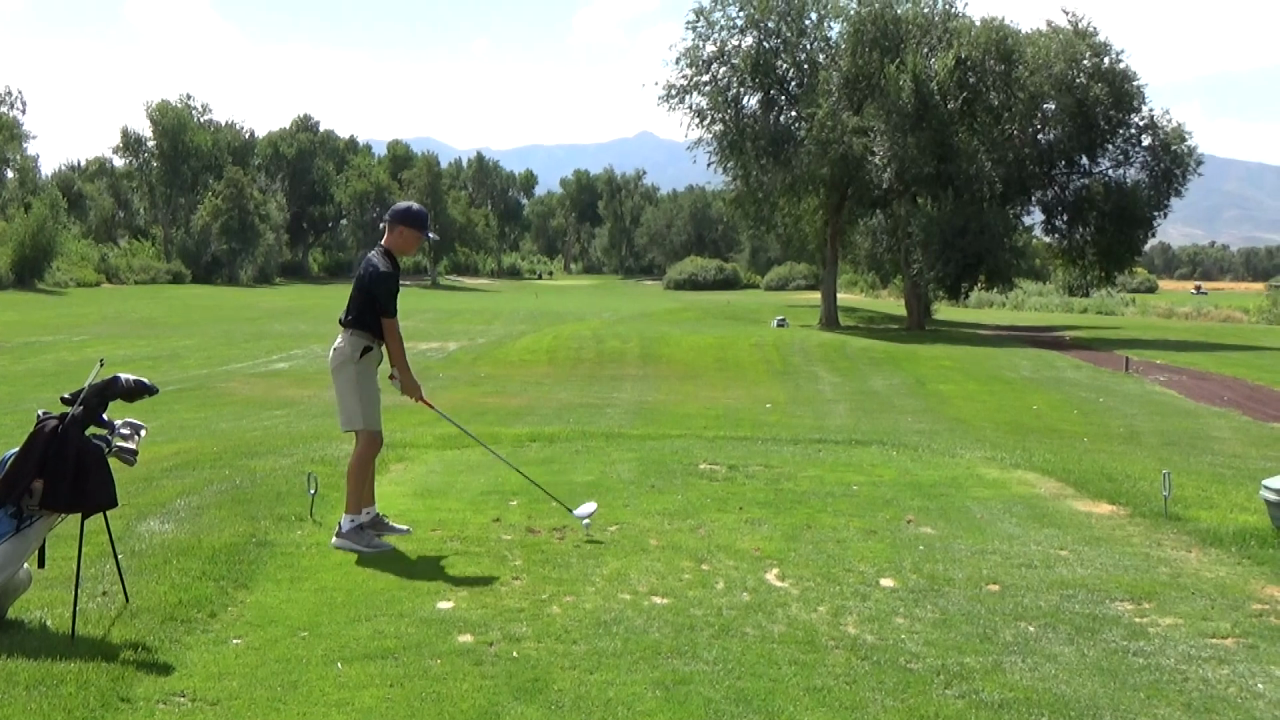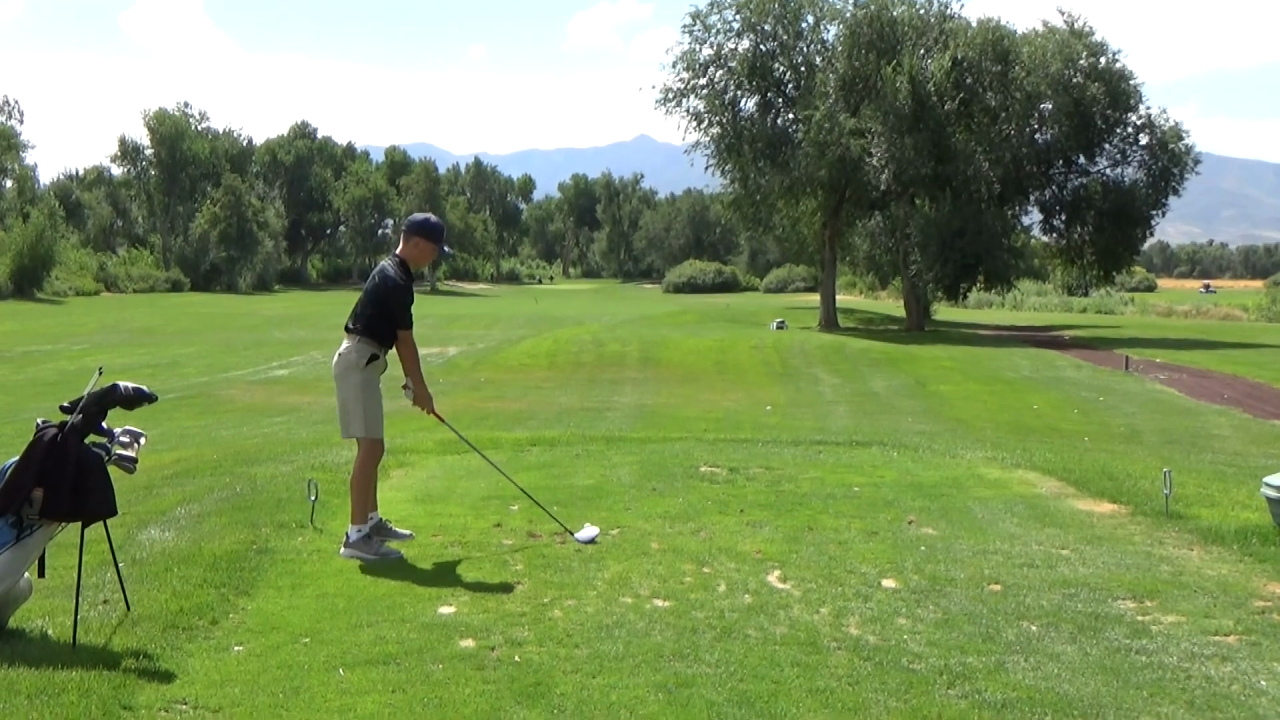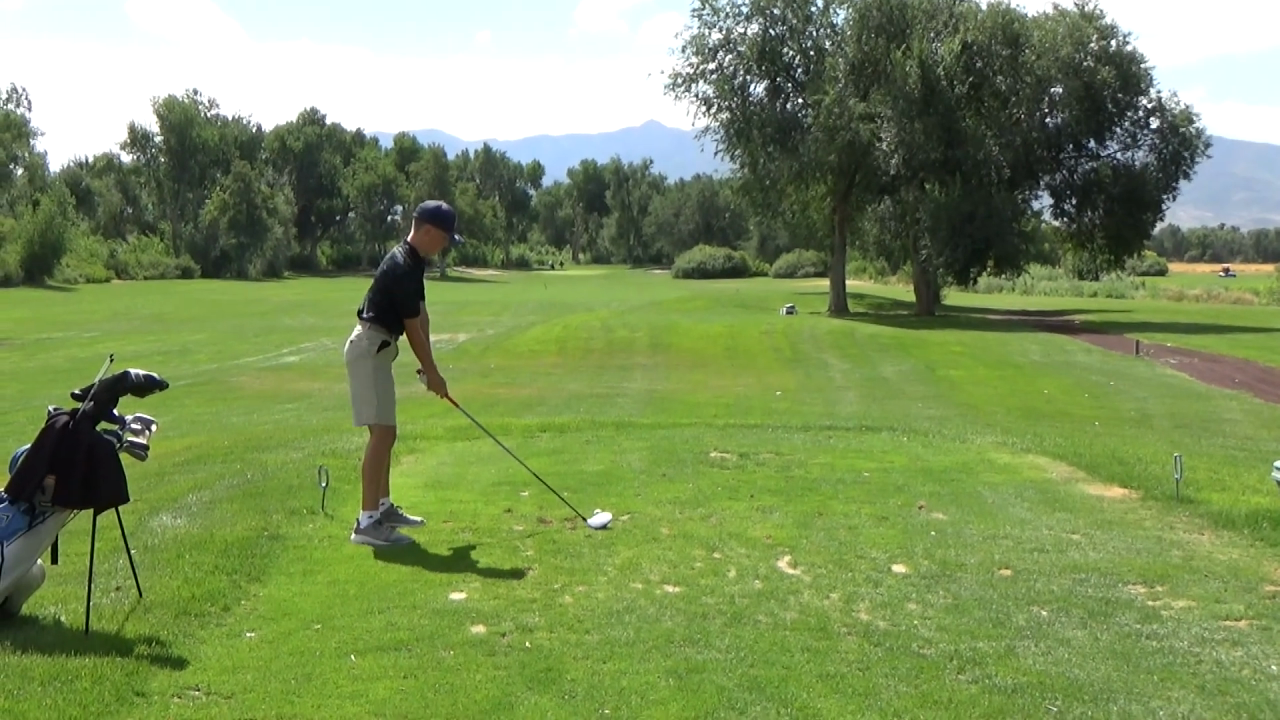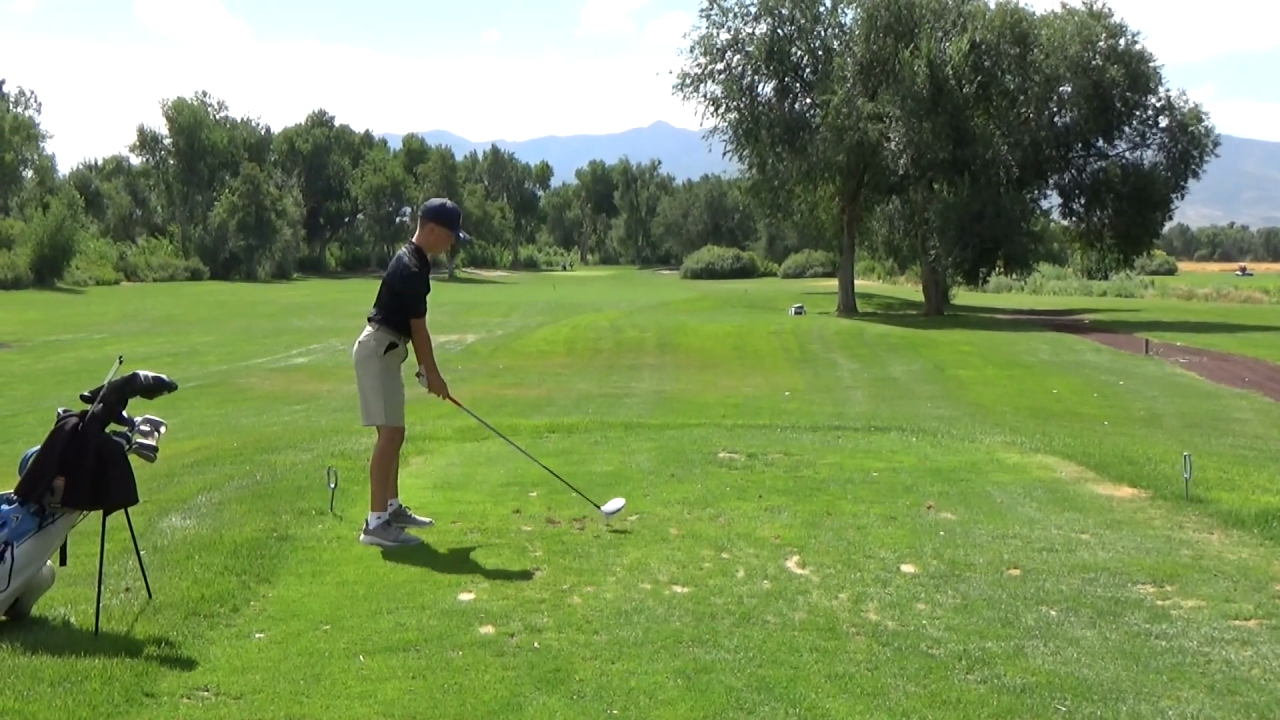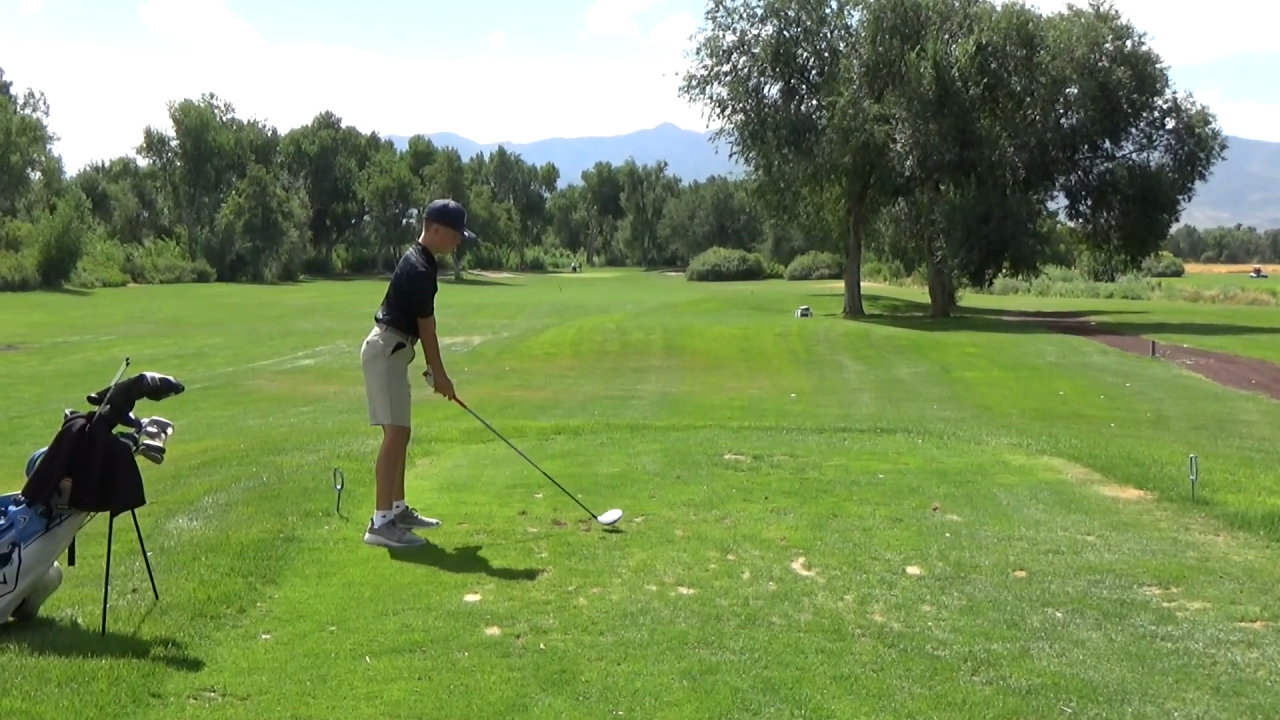
dt=1s
person 1, frame 1
left shoulder: (380, 263)
right shoulder: (381, 271)
left elbow: (384, 328)
right elbow: (390, 328)
left wrist: (397, 369)
right wrist: (407, 376)
left hip: (360, 355)
right hip: (355, 356)
left knee: (368, 438)
right knee: (370, 439)
left ankle: (367, 515)
right ankle: (348, 525)
person 1, frame 2
left shoulder: (392, 271)
right shoulder: (397, 281)
left elbow: (398, 336)
right elbow: (406, 340)
left wrist: (411, 380)
right wrist: (420, 387)
left hip: (363, 361)
right hip: (359, 362)
left knee: (371, 446)
right knee: (371, 447)
left ankle: (371, 521)
right ankle: (356, 536)
person 1, frame 3
left shoulder: (413, 261)
right shoulder: (402, 268)
left elbow: (421, 315)
right elbow: (412, 327)
left wrist: (429, 365)
right wrist: (431, 372)
left hip: (377, 348)
right hip: (370, 349)
left knee: (384, 432)
right knee: (382, 432)
left ankle: (382, 507)
right ankle: (366, 522)
person 1, frame 4
left shoulder: (412, 259)
right shoulder: (411, 269)
left elbow: (412, 325)
right elbow: (418, 327)
left wrist: (425, 367)
right wrist: (433, 373)
left hip: (385, 350)
right hip: (379, 351)
left knee: (394, 432)
right knee: (389, 434)
left ankle: (391, 508)
right ankle: (376, 523)
person 1, frame 5
left shoulder: (419, 261)
right shoulder: (419, 270)
left elbow: (426, 322)
right elbow: (425, 326)
left wrist: (433, 367)
right wrist: (439, 373)
left hip: (392, 351)
right hip: (386, 351)
left knee: (401, 433)
right knee: (395, 433)
left ankle: (398, 509)
right ankle: (381, 522)
